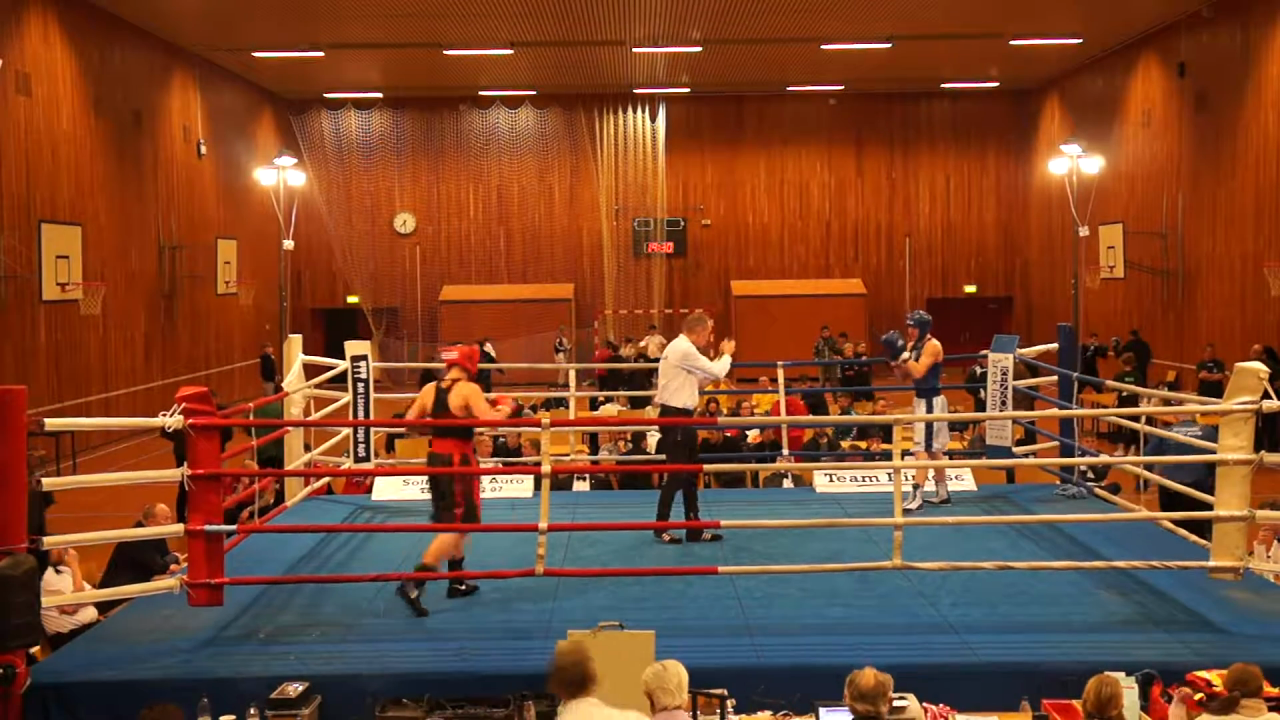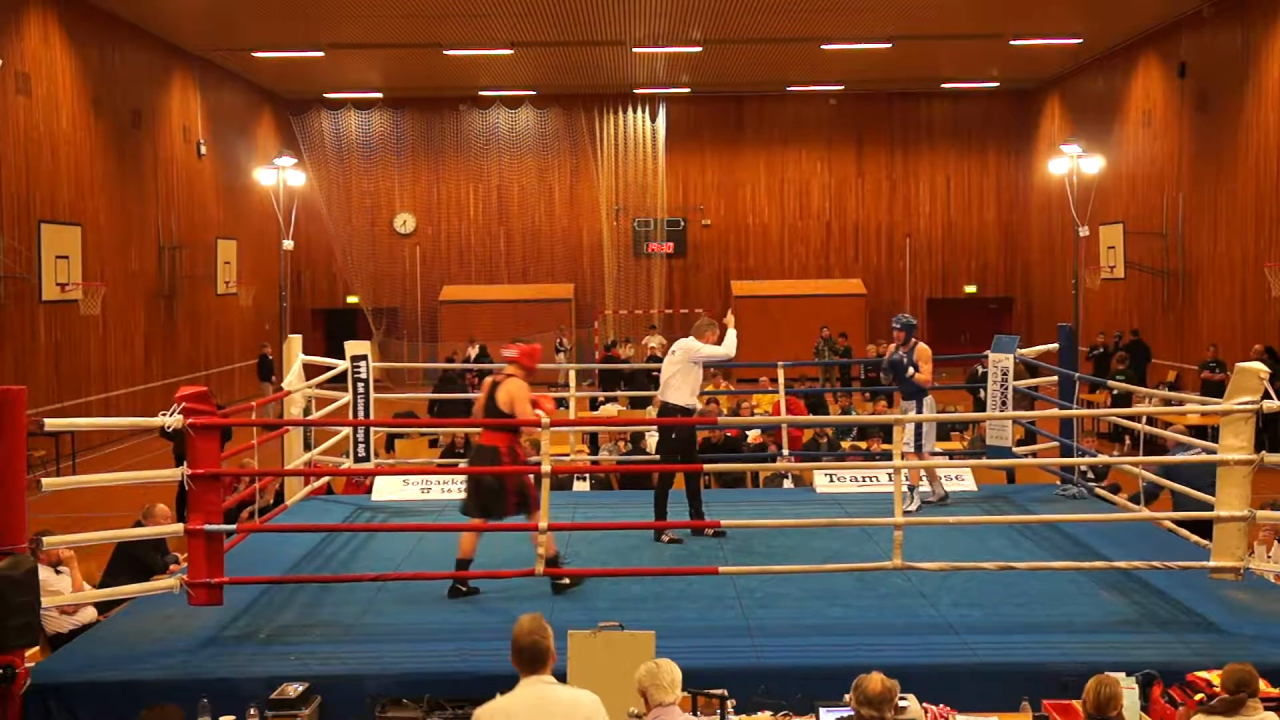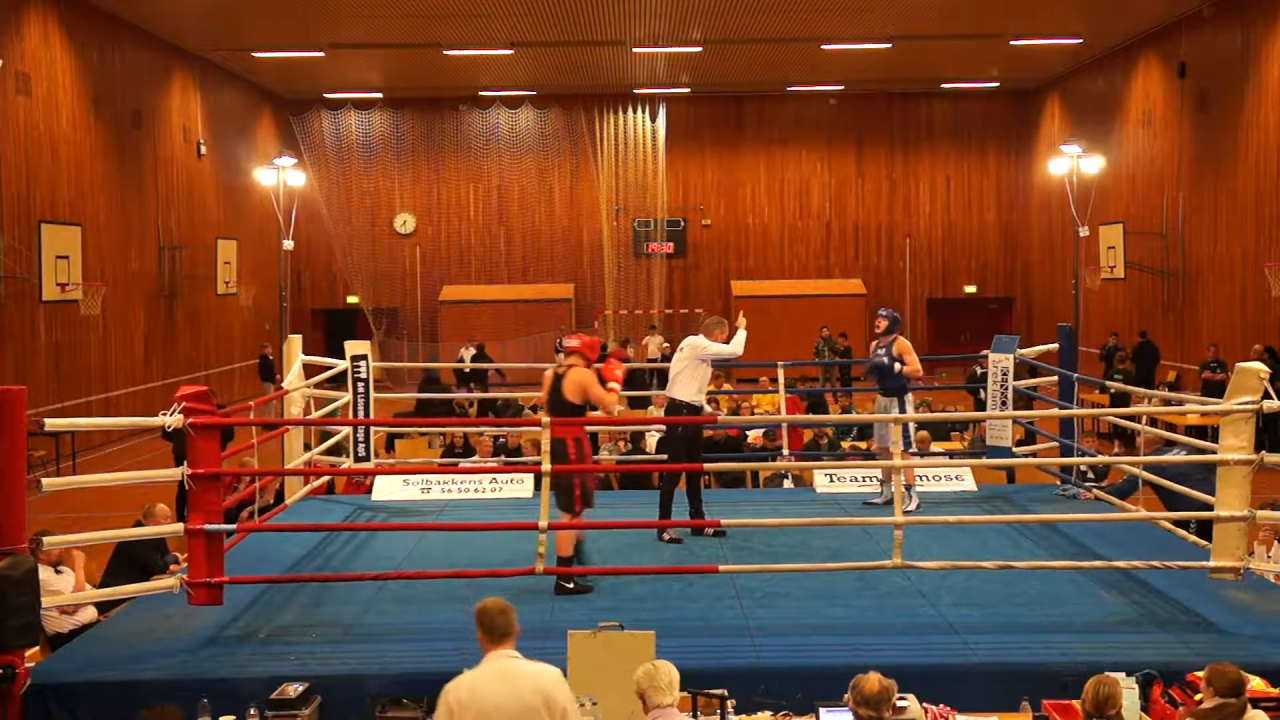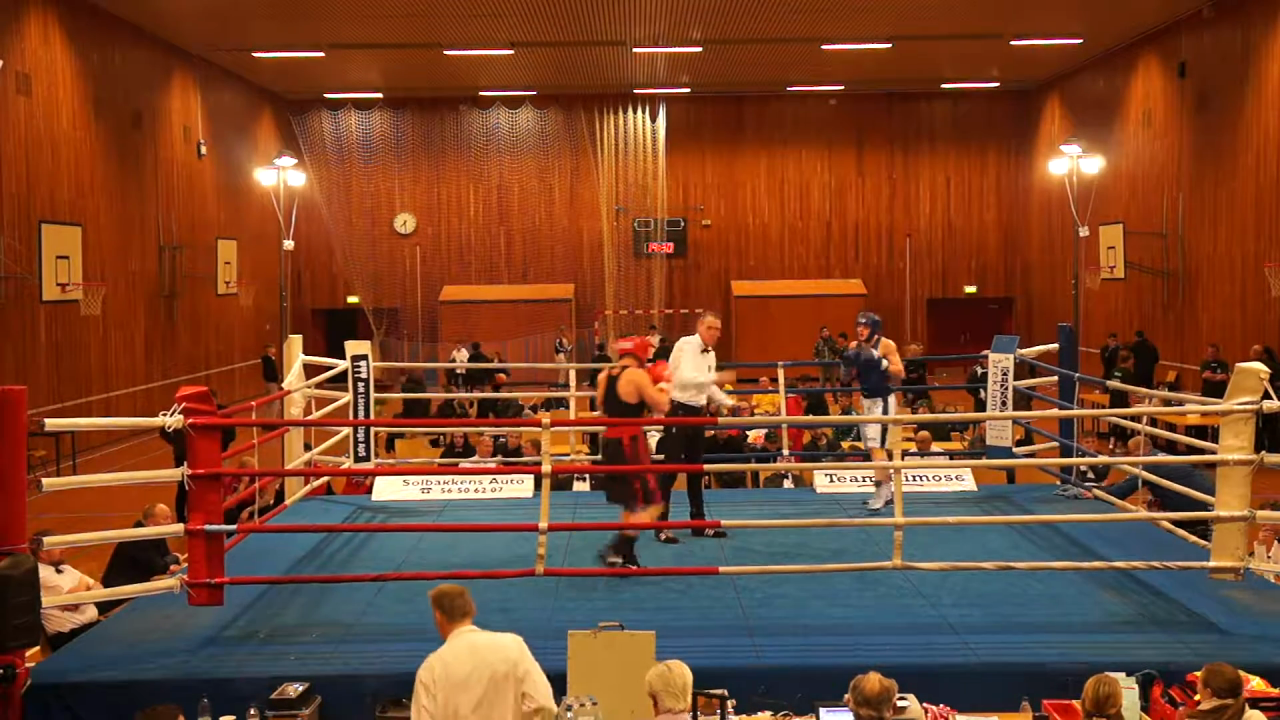
dt=0.4s
person 1, frame 1
left shoulder: (429, 389)
right shoulder: (469, 389)
left elbow: (409, 423)
right elbow: (490, 421)
right wrist: (504, 408)
left hip: (436, 458)
right hip: (458, 460)
left knee: (458, 521)
right knee: (455, 528)
left ankle: (457, 582)
right ankle: (412, 584)
person 1, frame 2
left shoulder: (488, 382)
right shoulder: (518, 386)
right elbow: (528, 425)
right wrist: (544, 410)
left hip: (482, 450)
right hip: (505, 453)
left knee: (478, 519)
right knee: (537, 514)
left ankle: (460, 582)
right ankle: (557, 577)
person 1, frame 3
left shoulder: (549, 375)
right shoulder: (584, 375)
right elbow: (610, 407)
right wrist: (614, 381)
left hip: (554, 441)
right hip: (573, 443)
left knee: (571, 506)
right knee: (573, 513)
left ankle: (575, 557)
right ankle: (564, 580)
person 1, frame 4
left shoulder: (604, 376)
right shoulder: (637, 375)
right elbow: (661, 407)
left hip: (610, 442)
right hip: (630, 443)
left knee: (631, 504)
right knee: (652, 504)
left ankle: (627, 560)
right ankle: (615, 549)
person 2, frame 1
left shoulder: (680, 348)
right shoulder: (684, 349)
left elbow: (699, 377)
right elbow: (717, 373)
left wrist: (721, 356)
right wrist: (727, 355)
left hip: (681, 416)
right hip: (675, 417)
left knee: (691, 474)
right knee: (677, 474)
left ankle: (694, 529)
right ankle: (661, 526)
person 2, frame 2
left shoulder: (688, 350)
right shoulder: (688, 347)
right elbow: (728, 352)
left wrist: (700, 409)
right wrist: (731, 328)
left hip: (683, 415)
right hip: (672, 415)
left knee: (693, 470)
right knee: (668, 472)
left ankle: (698, 522)
right ankle: (660, 529)
person 2, frame 3
left shoulder: (699, 349)
right shoulder: (695, 345)
right elbow: (735, 350)
right wrist: (742, 328)
left hip: (691, 412)
right hip: (680, 412)
left knee: (694, 469)
right knee: (674, 469)
left ankle: (698, 522)
right ankle: (664, 527)
person 2, frame 4
left shoulder: (708, 353)
right shoulder: (686, 346)
right elbow: (684, 380)
left wrist: (729, 403)
right wrist: (717, 378)
left hip: (696, 414)
right hip: (679, 412)
left ankle: (698, 523)
person 3, frame 1
left shoulder: (933, 346)
right shoulder: (912, 345)
left elbow: (918, 372)
right elbow: (903, 376)
left wrist: (902, 352)
right wrist: (893, 355)
left hip: (931, 401)
right hip: (920, 399)
left knee: (922, 449)
right knee: (933, 448)
left ankle: (916, 496)
right ankle: (942, 493)
person 3, frame 2
left shoulder: (922, 350)
right shoulder: (892, 349)
left elbow: (927, 382)
right elbow: (889, 380)
left wrist: (907, 369)
right wrist: (887, 371)
left hip: (920, 403)
right hip: (905, 401)
left knee: (910, 450)
right knee: (920, 450)
left ankle: (913, 497)
right ankle: (938, 491)
person 3, frame 3
left shoulder: (901, 344)
right shoulder: (874, 345)
left elbow: (918, 371)
left wrist: (893, 366)
right wrist: (873, 372)
left hip: (900, 400)
right hip: (883, 399)
left knee: (901, 449)
right knee: (881, 448)
left ankle: (912, 496)
right ankle: (886, 493)
person 3, frame 4
left shoulder: (886, 344)
right shoulder: (855, 346)
left elbow: (899, 373)
right elbow: (848, 376)
left wrist: (880, 361)
right wrist: (848, 364)
left hip: (883, 400)
right hip: (866, 399)
left knee: (876, 446)
right knee: (875, 447)
left ankle: (881, 491)
right ankle: (886, 492)
